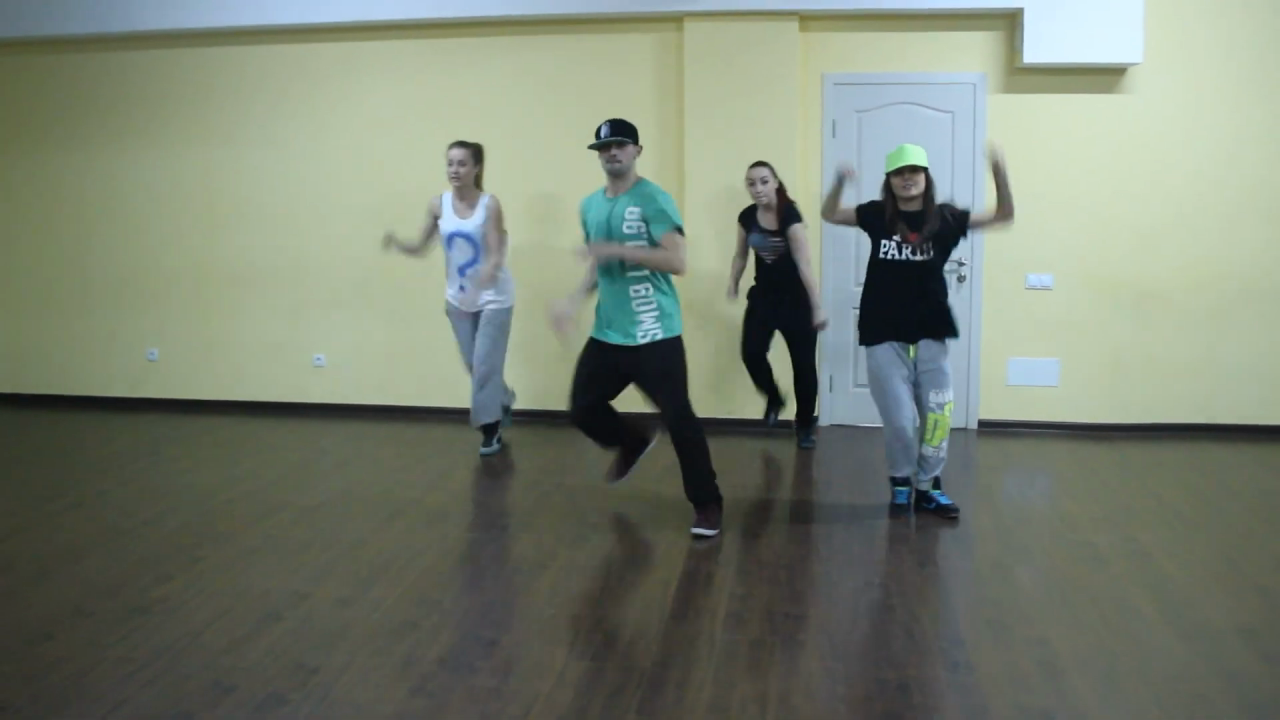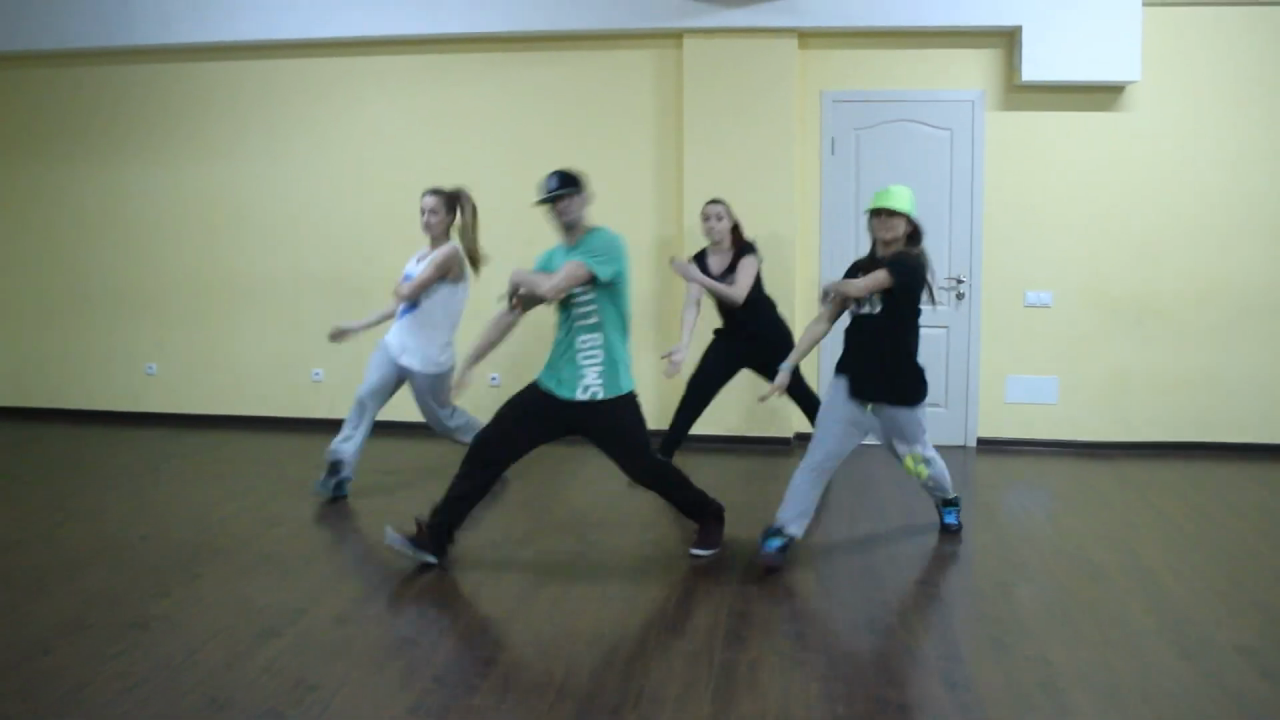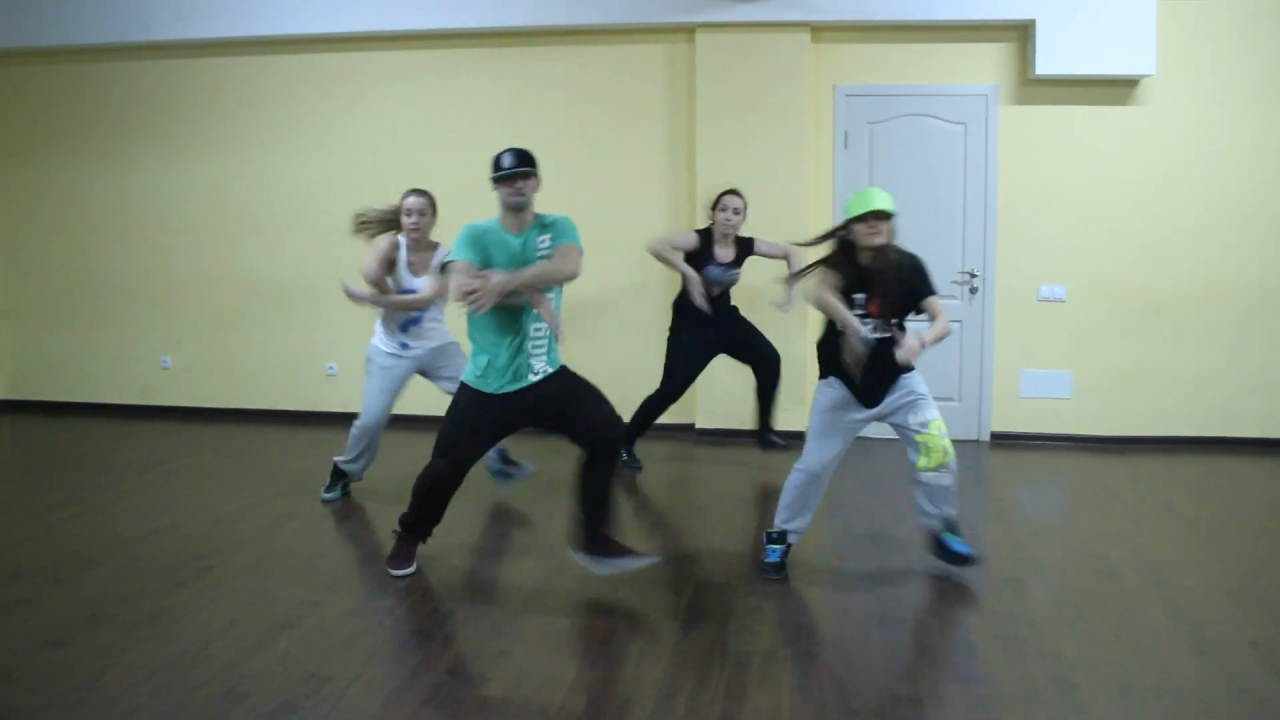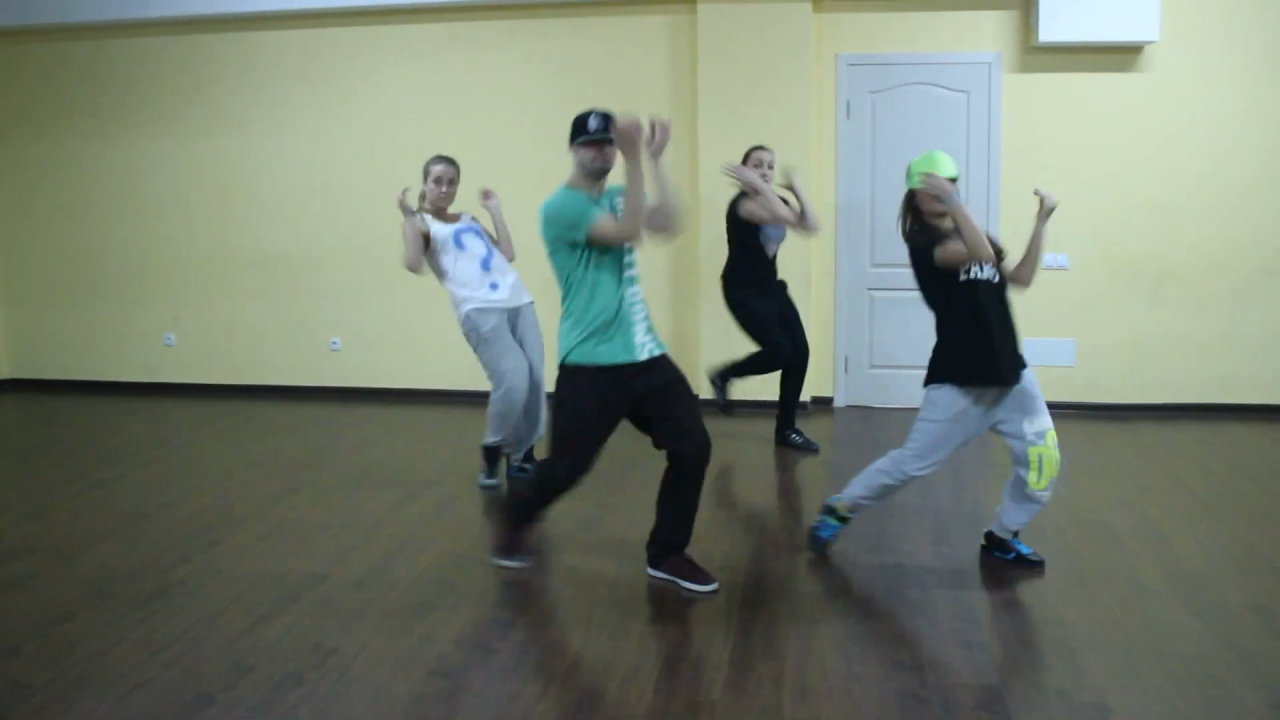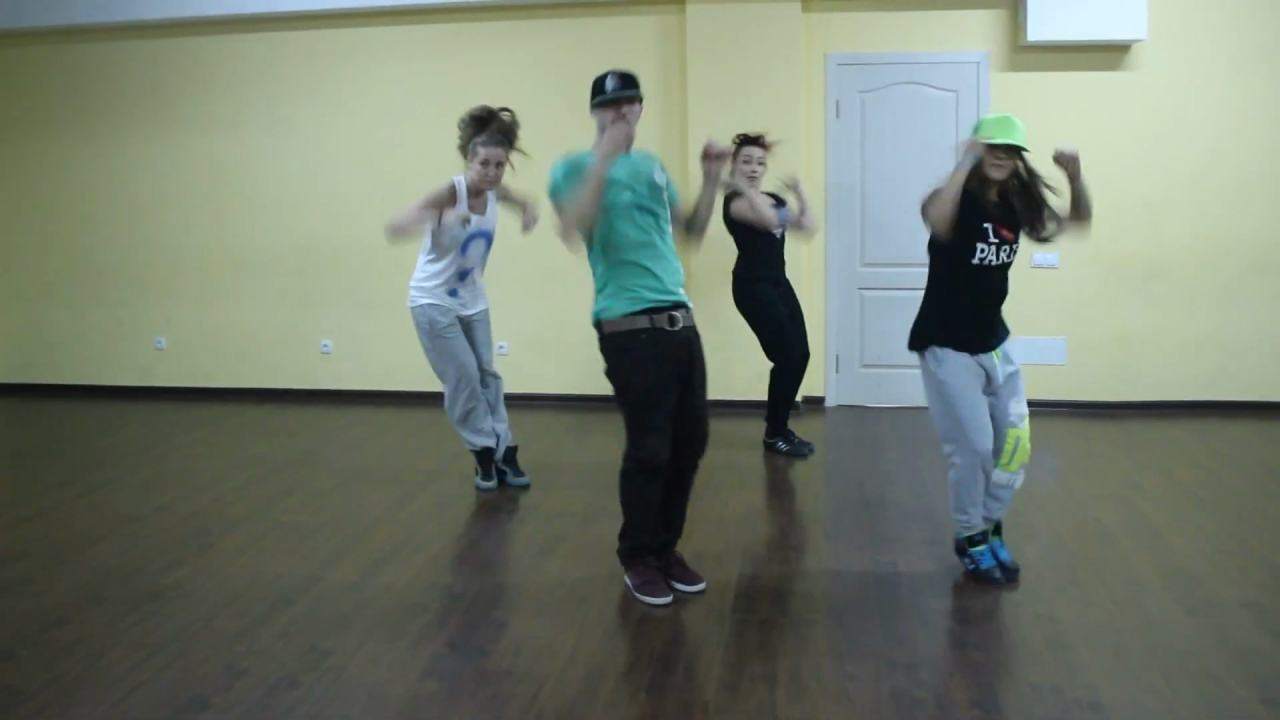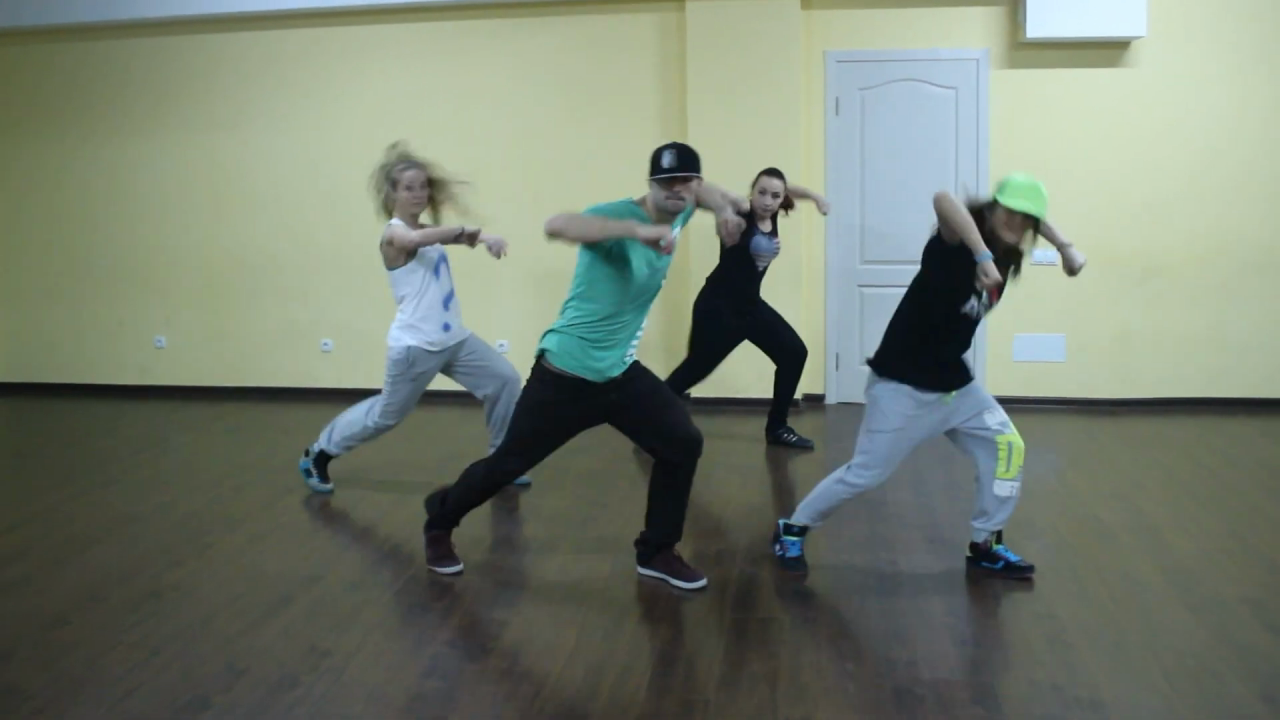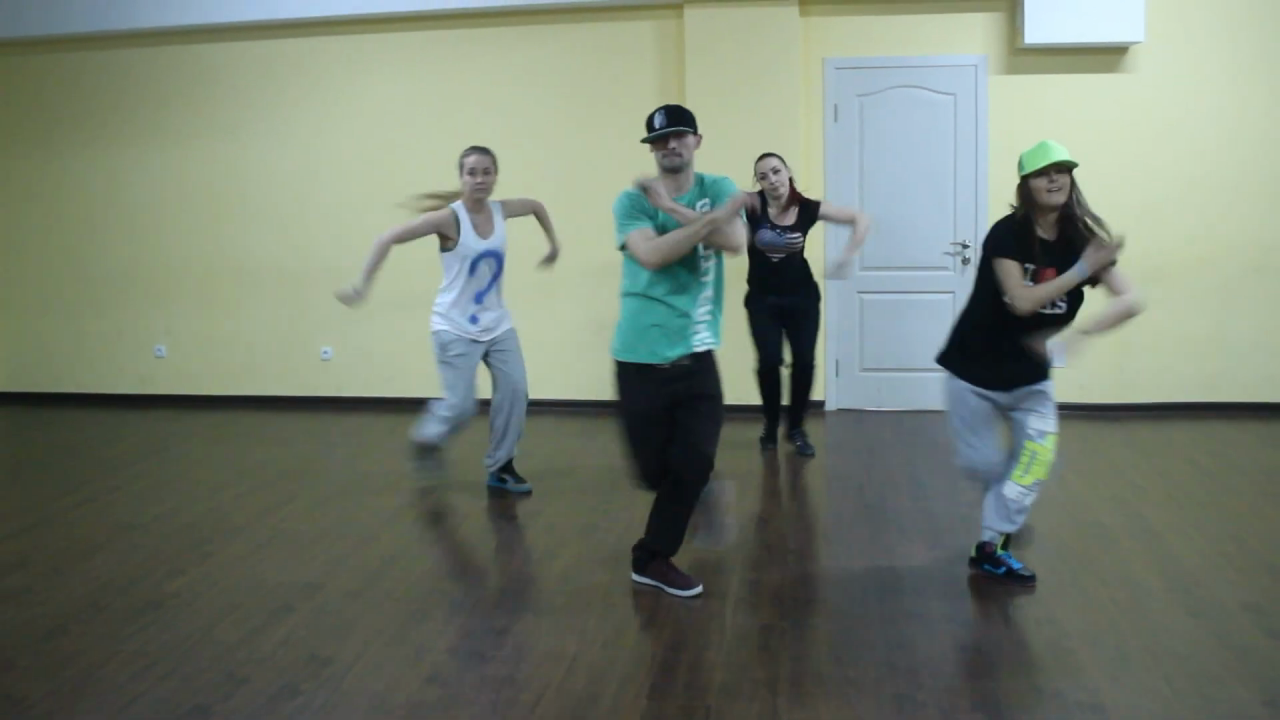
dt=0.4s
person 1, frame 1
left shoulder: (653, 199)
right shoulder: (591, 204)
left elbow: (677, 262)
left wrist: (616, 251)
right wrist: (575, 297)
left hip: (657, 336)
right hip: (608, 334)
left knee: (681, 421)
right knee: (584, 411)
left ankle: (708, 504)
right ankle: (631, 442)
person 1, frame 2
left shoulder: (606, 244)
right shoulder: (550, 255)
left elbow: (553, 288)
right elbow: (513, 311)
left wrist: (524, 278)
right wrist: (469, 361)
left hip: (608, 394)
right hip: (554, 387)
left knee: (646, 469)
right knee: (487, 449)
left ankle: (709, 518)
right ankle: (431, 537)
person 1, frame 3
left shoulder: (553, 229)
right shoulder: (474, 235)
left elbow: (567, 268)
right elbow: (461, 289)
left wrist: (509, 283)
left hip: (545, 377)
right hip: (486, 385)
left knee: (605, 435)
right knee: (444, 471)
left ankle: (593, 539)
right ankle: (409, 537)
person 1, frame 4
left shoulder: (620, 198)
right shoulder: (560, 208)
left elbow: (669, 224)
right elbow: (630, 233)
left wrist: (652, 160)
right wrist: (637, 164)
left hip: (644, 357)
right hip: (590, 364)
left knee: (693, 447)
right knee: (566, 467)
left ankle: (667, 552)
right ankle: (516, 520)
person 1, frame 5
left shoulder: (652, 165)
right shoulder: (575, 166)
left elbow: (691, 232)
right elbow: (573, 226)
left wrist: (712, 179)
right wrist: (600, 160)
left hip: (676, 319)
right hip: (627, 324)
left knee: (690, 439)
right knee: (650, 447)
left ankle: (661, 548)
right ankle: (636, 557)
person 1, frame 6
left shoulder: (673, 216)
right shoulder: (621, 218)
left elbow: (702, 193)
right elbow: (557, 226)
left wrist: (724, 206)
right wrist: (642, 232)
left hip: (620, 372)
right hip: (566, 371)
left knee: (683, 444)
right knee: (508, 463)
left ankle: (657, 551)
right ankle: (438, 523)
person 1, frame 7
left shoulder: (718, 188)
right shoulder: (631, 201)
left elbow: (734, 241)
right elbow: (651, 258)
left wrist: (673, 206)
right wrist: (695, 220)
left hip: (695, 356)
right hip: (637, 359)
left knee: (692, 460)
right knee: (653, 470)
left ankle: (653, 557)
person 2, frame 1
left shoulder: (944, 218)
right shoulder: (878, 214)
left elbow: (1003, 215)
right elbow: (829, 213)
left wrist: (999, 174)
right wrist: (838, 184)
left hip: (931, 336)
right hip: (884, 337)
left knee: (937, 415)
right knee: (899, 420)
left ankle: (928, 488)
right ankle: (901, 479)
person 2, frame 2
left shoulder: (911, 262)
right shoulder: (862, 266)
left elbow: (855, 290)
right elbow: (824, 322)
left wrist: (832, 290)
right wrist: (786, 368)
left hip: (899, 386)
right hip: (850, 380)
left knee: (918, 459)
right knee: (820, 457)
left ankle: (946, 500)
right ankle: (780, 534)
person 2, frame 3
left shoulder: (907, 267)
right shoulder: (838, 265)
left elbow: (942, 321)
right elbow: (817, 290)
left wrist: (917, 341)
right wrist: (854, 334)
left hip: (896, 375)
right hip: (843, 379)
left knee: (936, 449)
right knee: (816, 463)
left ankle: (942, 530)
right ankle: (780, 538)
person 2, frame 4
left shoulder: (965, 232)
right shoulder: (923, 243)
left elbow: (1019, 280)
right elbow: (977, 252)
left wrist: (1041, 223)
right wrist: (952, 204)
left hip: (1008, 372)
right hip: (956, 378)
left knee: (1043, 463)
right knee: (912, 461)
left ankle: (1002, 536)
right ankle: (839, 509)
person 2, frame 5
left shoulder: (1020, 205)
right shoulder: (959, 204)
left elbow: (1079, 219)
right elbow: (934, 218)
left wrist: (1072, 169)
right wrist: (967, 160)
left hip: (993, 342)
right hip: (946, 344)
left knee: (1014, 436)
right knee: (973, 445)
left ankle: (990, 531)
right ankle: (969, 539)
person 2, frame 6
left shoulder: (1003, 245)
right shoulder: (962, 235)
left elbow: (1035, 225)
right elbow: (943, 199)
left wrist: (1068, 250)
right wrist: (987, 258)
left hip: (951, 379)
right hip: (903, 380)
left knee: (1005, 446)
right knee: (866, 473)
left ankle: (985, 545)
right ankle: (793, 529)
person 2, frame 7
left shoulder: (1089, 240)
right shoulder: (1005, 233)
left elbow: (1130, 300)
right elbow: (1020, 301)
left wrist: (1073, 334)
right wrist: (1084, 266)
left hip: (1029, 373)
right hip: (972, 367)
left knee: (1037, 452)
right knee: (978, 461)
left ankle: (991, 547)
right ankle: (1009, 505)
person 3, frame 1
left shoulder: (490, 205)
right shoulder: (440, 204)
left elbow: (496, 258)
right elbow: (421, 250)
left wrist: (475, 295)
right wrist: (398, 244)
left hip: (494, 299)
right hip: (458, 298)
left knee: (484, 364)
right knee: (475, 363)
left ankle: (492, 426)
right ankle: (502, 399)
person 3, frame 2
left shoulder: (449, 254)
right shoulder: (424, 253)
left elbow: (406, 294)
right elbow: (402, 305)
left wrist: (398, 282)
right wrist: (356, 326)
left hip: (429, 356)
right hip: (396, 345)
left knee: (439, 415)
right knee: (365, 399)
right ankle: (338, 472)
person 3, frame 3
left shoulder: (444, 255)
right shoulder: (390, 245)
left elbow: (430, 296)
right elbow: (369, 274)
left wrist: (373, 298)
left hip: (434, 347)
right hip: (389, 351)
right knee: (371, 420)
left ankle: (497, 458)
right ankle: (343, 473)
person 3, frame 4
left shoulder: (471, 220)
right shoulder: (423, 225)
left elbow: (508, 256)
right elbow: (414, 265)
left wrist: (495, 212)
right wrist: (412, 218)
left hip: (517, 302)
right hip: (479, 310)
left knee: (533, 380)
right knee: (512, 383)
left ankle: (520, 455)
right ankle: (492, 454)
person 3, frame 5
left shoulder: (494, 192)
right shoulder: (447, 193)
left elbow: (523, 202)
right elbow: (395, 228)
left wrist: (528, 212)
right wrist: (436, 218)
left hip: (471, 304)
right hip: (432, 303)
left knee: (488, 379)
right knee: (463, 381)
left ankle: (503, 455)
right ankle: (483, 455)
person 3, frame 6
left shoulder: (424, 230)
right shoulder: (394, 234)
right elbow: (422, 238)
left wrist: (479, 237)
right wrist: (471, 233)
left hip: (455, 338)
right hip: (414, 344)
left knee: (505, 379)
right knee: (385, 414)
right ankle: (316, 456)
person 3, frame 7
left shoulder: (498, 211)
right shoulder: (448, 217)
left elbow: (536, 205)
right elbow: (388, 239)
left wrist: (553, 242)
right wrist: (363, 283)
left hip: (497, 325)
right hip: (453, 328)
left knee: (515, 391)
right knee: (460, 405)
left ankle: (499, 466)
right ankle: (426, 439)
person 4, frame 1
left shoulder: (790, 214)
right shoulder: (747, 215)
left elbow: (803, 260)
left wrist: (817, 307)
right wrist: (733, 283)
left hip: (796, 296)
right hip: (763, 294)
left knee: (803, 362)
right knee: (751, 353)
left ankle: (805, 425)
right ankle: (774, 400)
person 4, frame 2
left shoulder: (746, 252)
right shoulder: (700, 259)
left elbow: (737, 295)
right elbow: (691, 305)
left wrist: (700, 279)
right wrist: (682, 347)
left hip: (768, 333)
right hip: (732, 334)
left knee: (796, 389)
right knee: (697, 389)
right ankle: (665, 450)
person 4, frame 3
left shoulder: (746, 244)
right shoulder: (700, 238)
left elbow: (790, 253)
right elbow: (656, 246)
left wrist: (789, 288)
right wrist: (689, 274)
left hip: (725, 320)
right hip: (691, 325)
left knee: (769, 361)
right knee: (669, 391)
left ankle: (764, 429)
right ankle: (626, 444)
person 4, frame 4
left shoulder: (773, 200)
right shoulder: (742, 205)
left elbow: (811, 227)
right elbow: (777, 217)
left wrist: (797, 193)
right wrist: (749, 177)
left hip: (771, 287)
right hip: (744, 291)
left knee: (799, 352)
right knee: (780, 353)
left ankle: (786, 428)
right ankle: (723, 376)
person 4, frame 5
left shoulder: (774, 198)
right shoulder: (735, 200)
left elbow: (806, 228)
right elbow: (768, 218)
left wrist: (798, 193)
right wrist: (744, 189)
left hip: (779, 283)
right hip: (753, 286)
left knee: (800, 355)
right knee: (788, 355)
left ankle: (780, 429)
right ankle: (774, 435)
person 4, frame 6
left shoulder: (769, 215)
right shoulder: (741, 214)
left elbow: (792, 190)
left wrist: (814, 197)
left hip: (749, 303)
right hip: (718, 304)
left knee: (794, 354)
right knee: (695, 370)
left ankle: (777, 427)
person 4, frame 7
left shoulder: (810, 207)
right shoulder: (751, 204)
left elbow: (860, 220)
left wrist: (848, 255)
left hip: (801, 295)
right hip: (762, 296)
left knee: (803, 361)
right knee: (769, 360)
left ankle: (796, 428)
right ankle: (770, 426)
